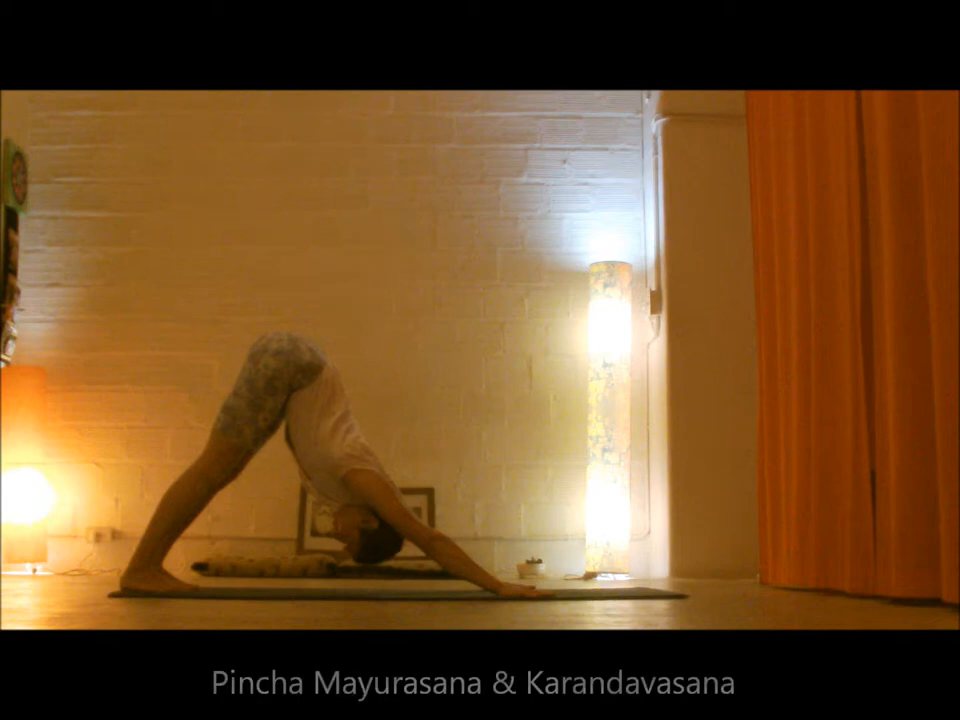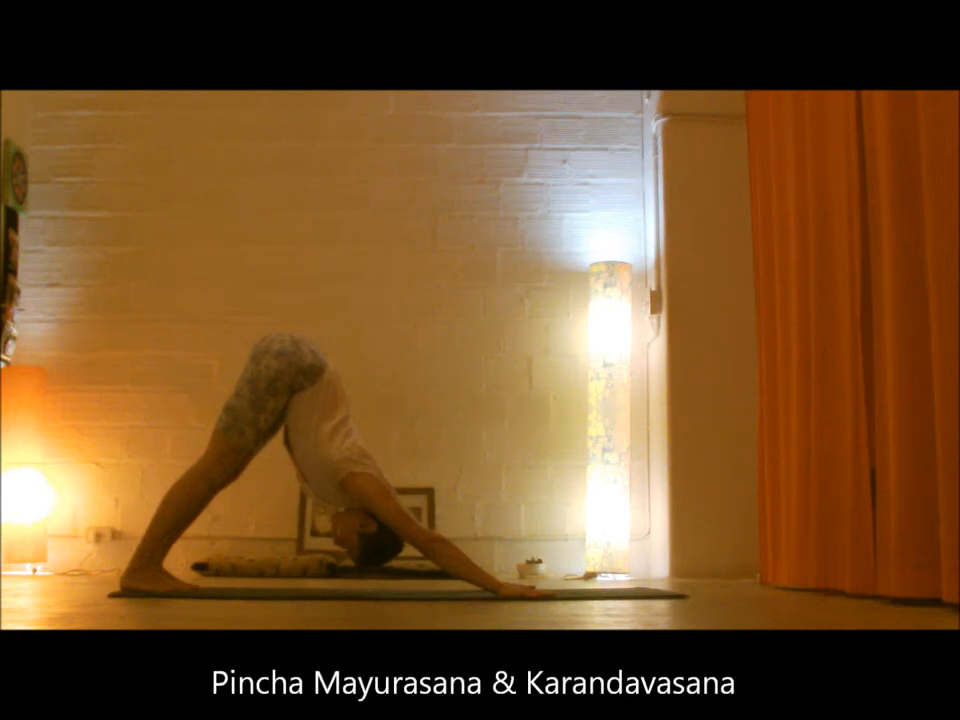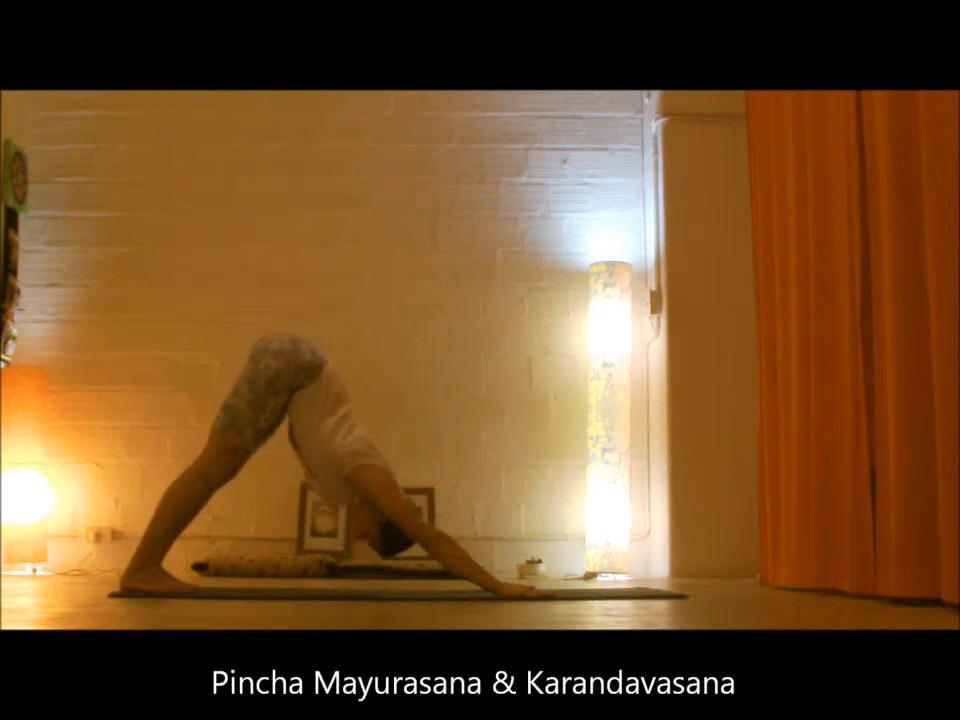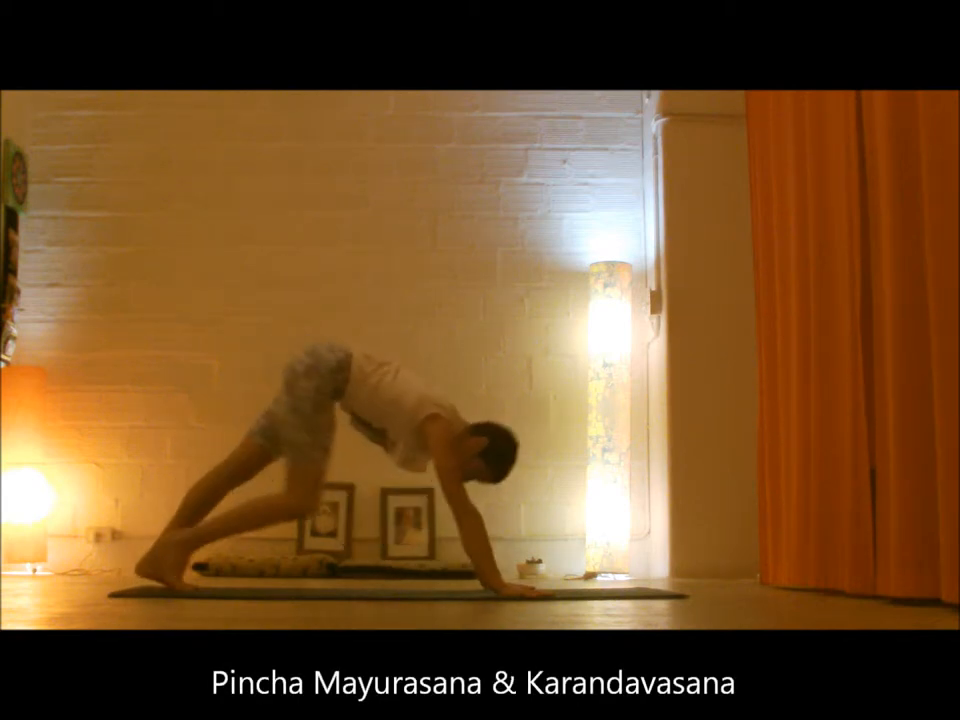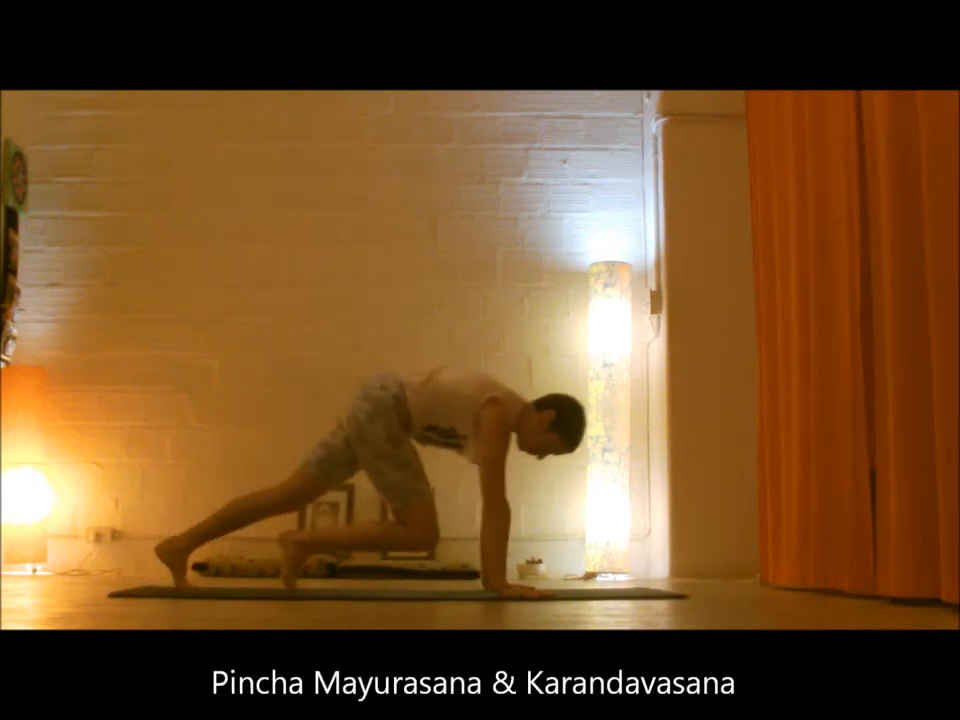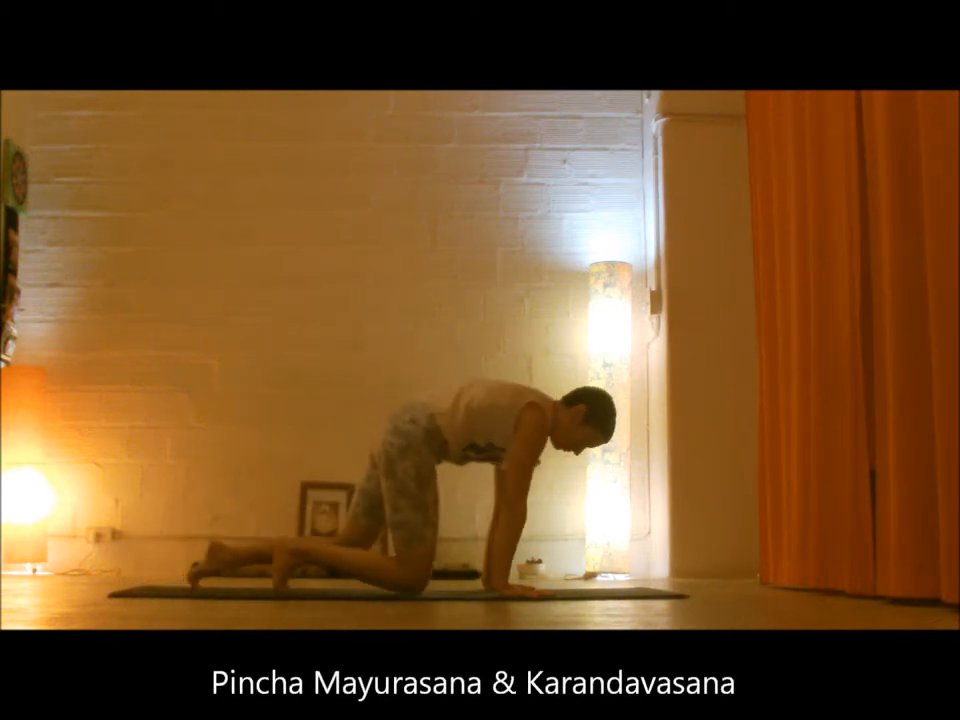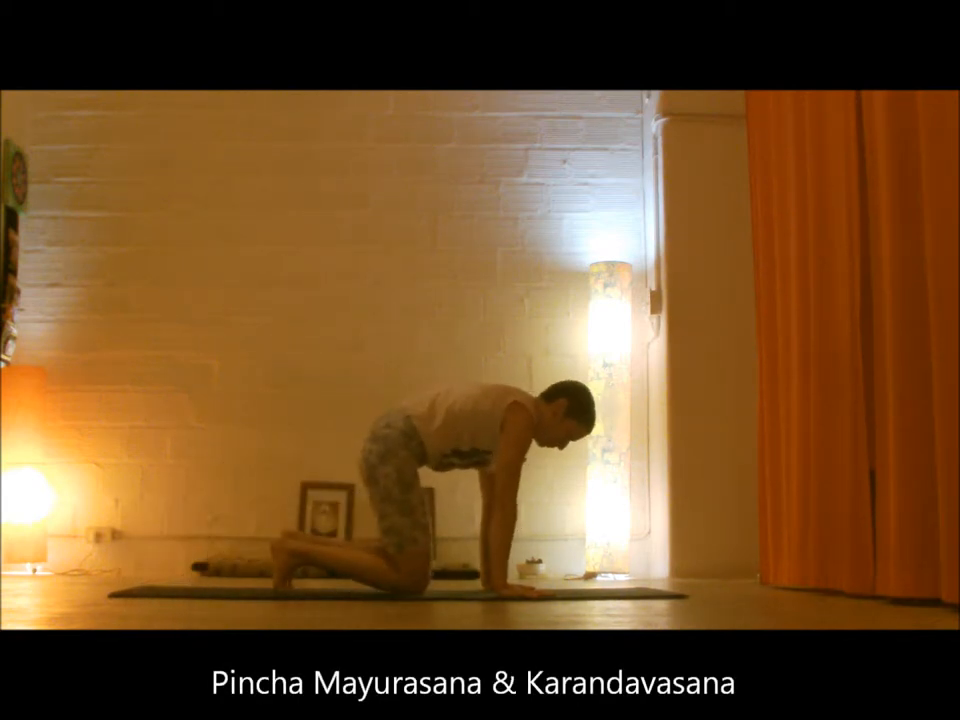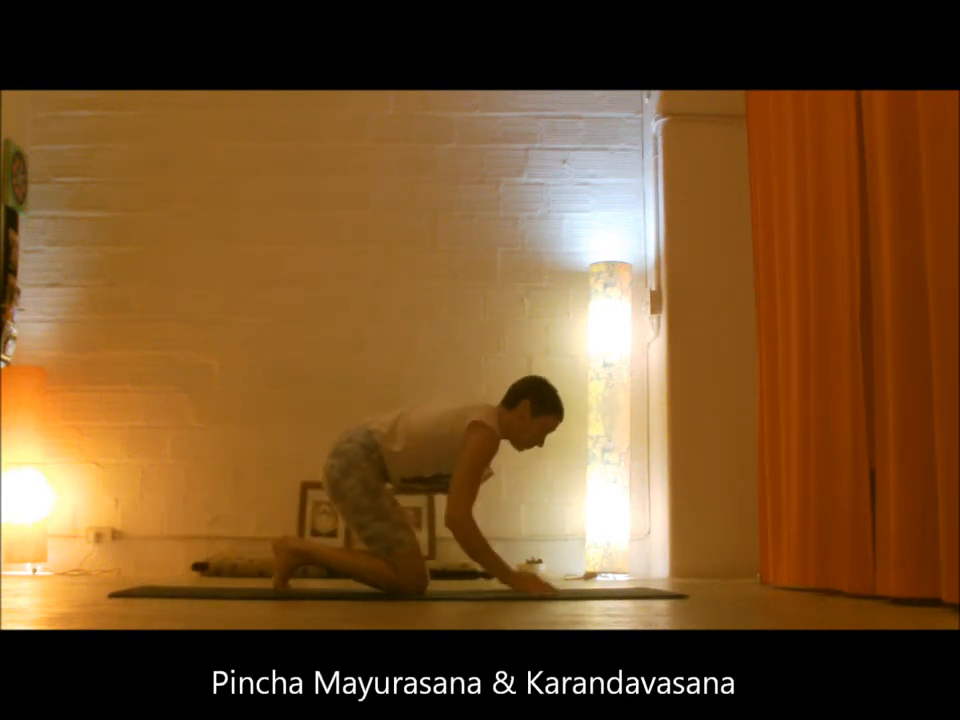
dt=0.5s
person 1, frame 1
right shoulder: (360, 481)
left elbow: (430, 540)
right elbow: (431, 540)
left hip: (291, 367)
right hip: (283, 359)
left knee: (224, 472)
right knee: (212, 468)
left ankle: (149, 566)
right ankle: (140, 568)
person 1, frame 2
right shoulder: (358, 483)
left elbow: (428, 542)
right elbow: (429, 542)
left hip: (293, 370)
right hip: (285, 360)
left knee: (226, 472)
right knee: (214, 468)
left ankle: (150, 566)
right ankle: (140, 567)
person 1, frame 3
left shoulder: (373, 483)
right shoulder: (368, 479)
left elbow: (432, 539)
right elbow: (432, 538)
left hip: (290, 368)
right hip: (285, 361)
left knee: (222, 471)
right knee: (212, 467)
left ankle: (149, 566)
right ankle: (140, 568)
person 1, frame 4
left shoulder: (450, 434)
right shoulder: (442, 431)
left elbow: (464, 512)
right elbow: (463, 511)
left wrist: (487, 575)
right wrist: (497, 582)
left hip: (323, 373)
right hip: (321, 370)
left knee: (237, 468)
right knee: (303, 501)
left ankle: (158, 558)
right ankle: (177, 543)
person 1, frame 5
left shoulder: (505, 416)
right shoulder: (499, 414)
left elbow: (492, 508)
right elbow: (495, 506)
left wrist: (491, 575)
right wrist: (498, 582)
left hip: (376, 406)
right hip: (381, 411)
left knee: (287, 497)
right knee: (421, 535)
left ankle: (179, 546)
right ankle: (305, 542)
person 1, frame 6
left shoulder: (519, 420)
right shoulder: (538, 417)
left elbow: (503, 507)
right elbow: (514, 507)
left wrist: (490, 576)
right wrist: (500, 582)
left hip: (406, 433)
right hip: (415, 444)
left knee: (348, 548)
right knee: (411, 578)
left ankle: (232, 556)
right ankle: (295, 549)
person 1, frame 7
left shoulder: (499, 423)
right shoulder: (522, 416)
left elbow: (491, 506)
right elbow: (504, 505)
left wrist: (488, 578)
right wrist: (500, 582)
left hip: (389, 441)
right hip: (393, 448)
left knee: (406, 562)
right knee: (411, 581)
left ankle: (302, 544)
right ankle: (297, 552)
person 1, frame 8
left shoulder: (476, 427)
right shoulder: (486, 433)
left elbow: (460, 515)
right elbow: (456, 517)
left wrist: (499, 571)
right wrist: (510, 575)
left hip: (355, 458)
right hip: (358, 463)
left knee: (406, 570)
right knee: (411, 582)
left ankle: (299, 551)
right ankle: (298, 551)
